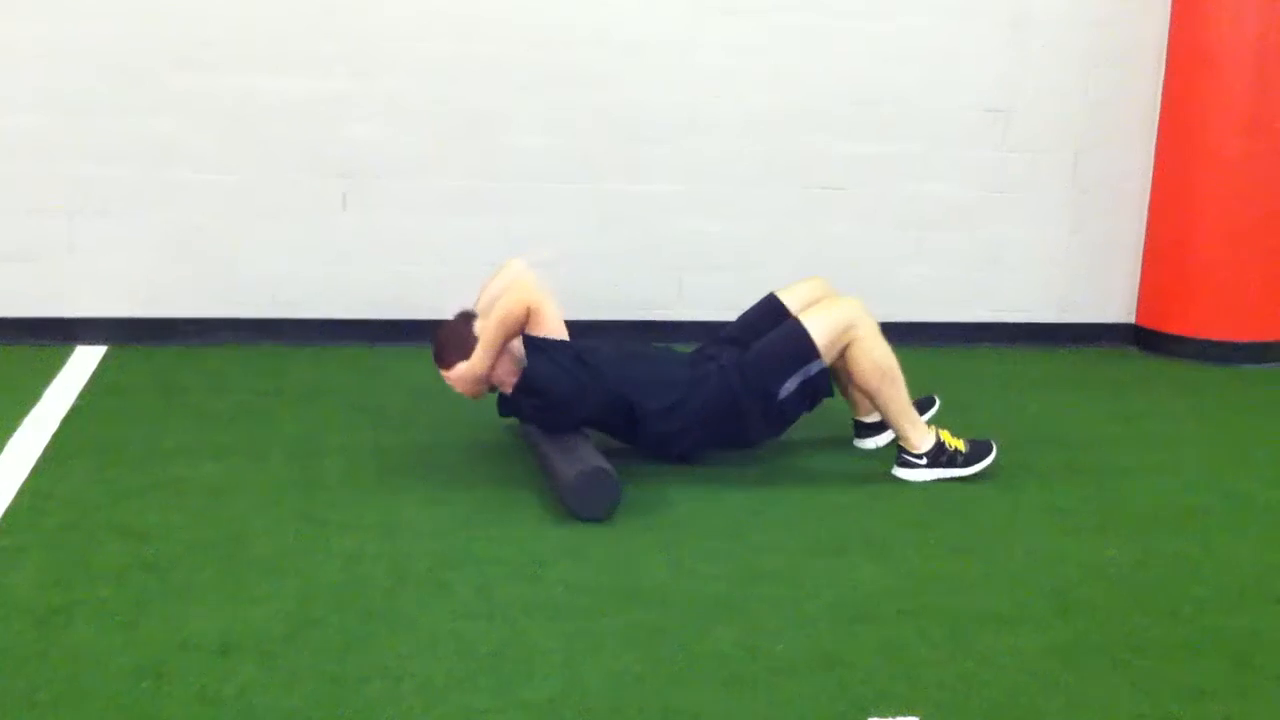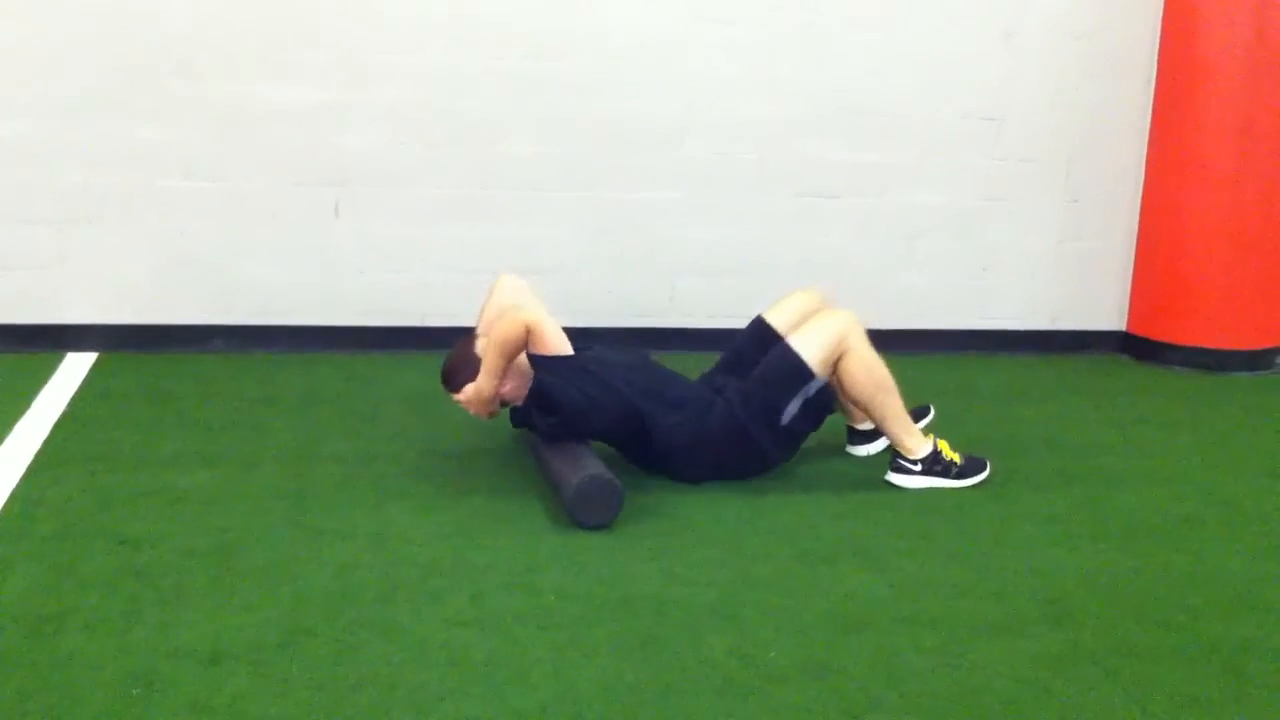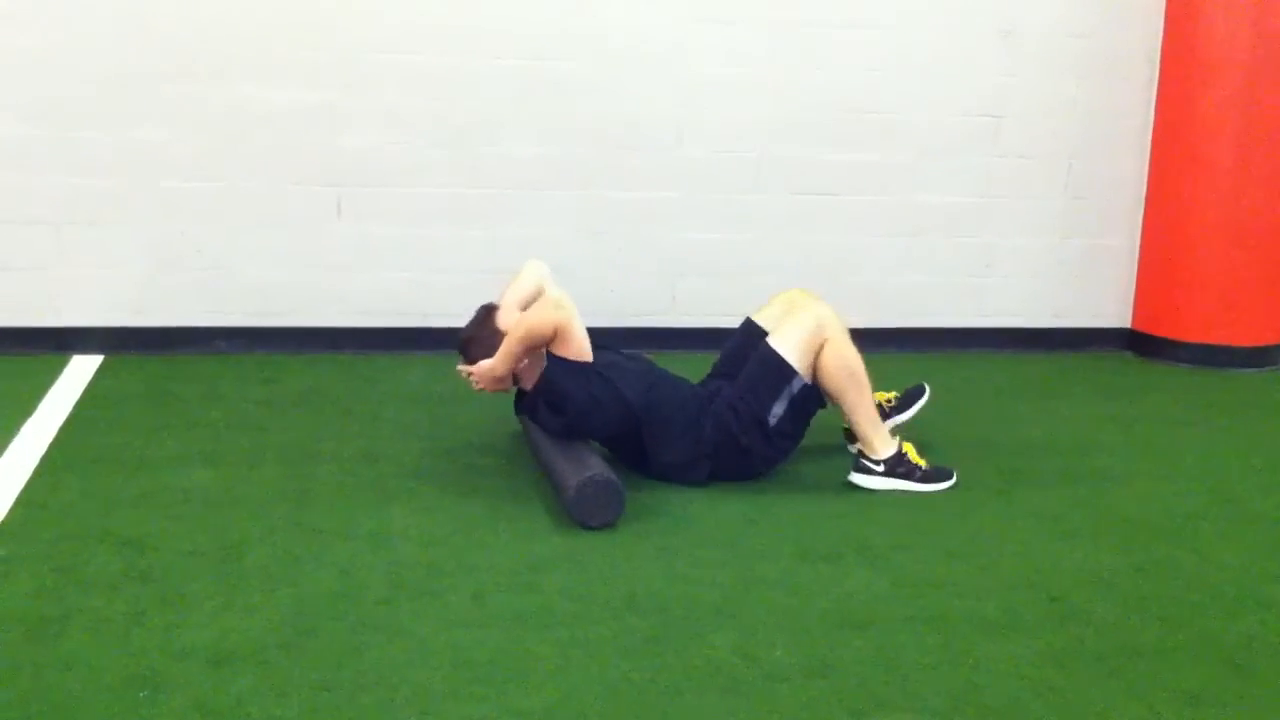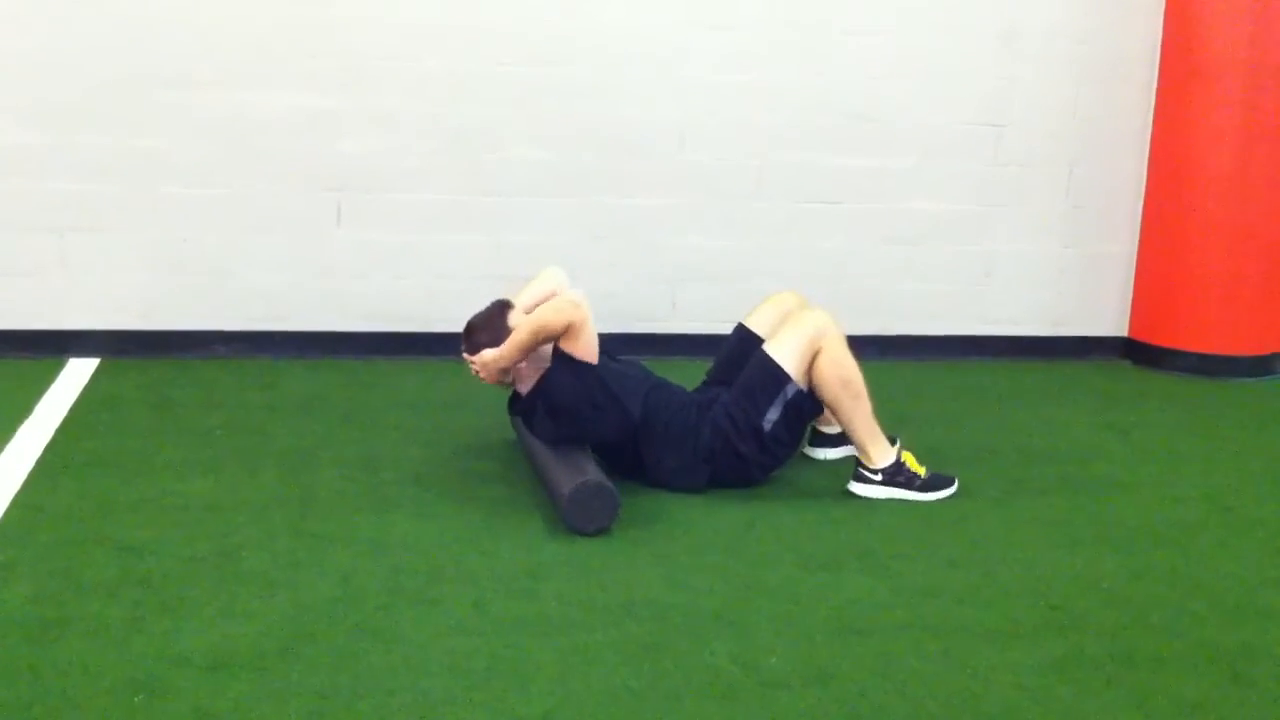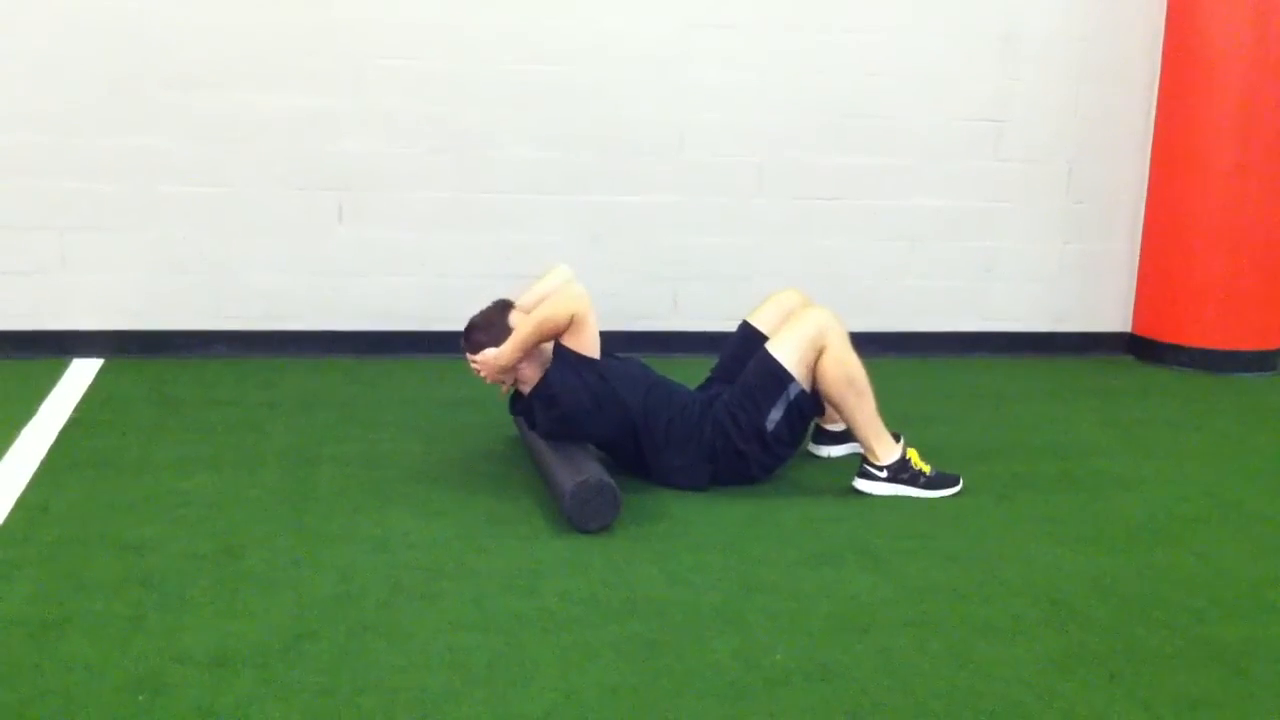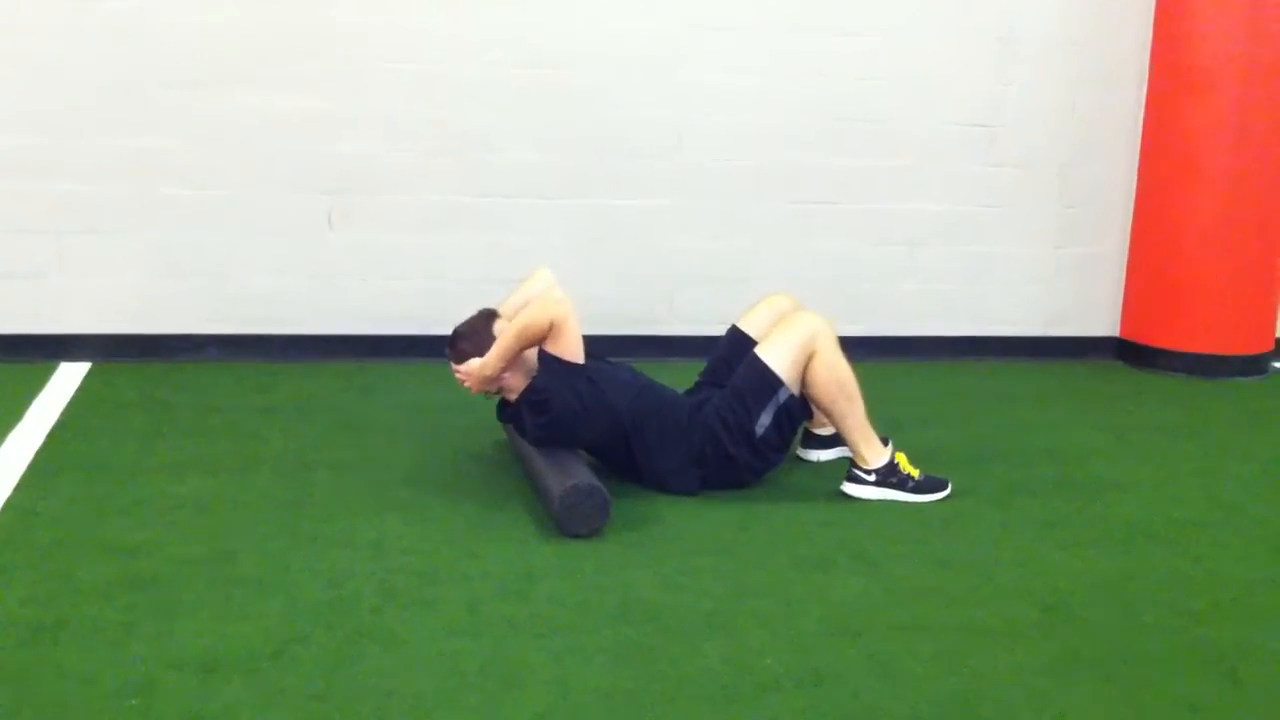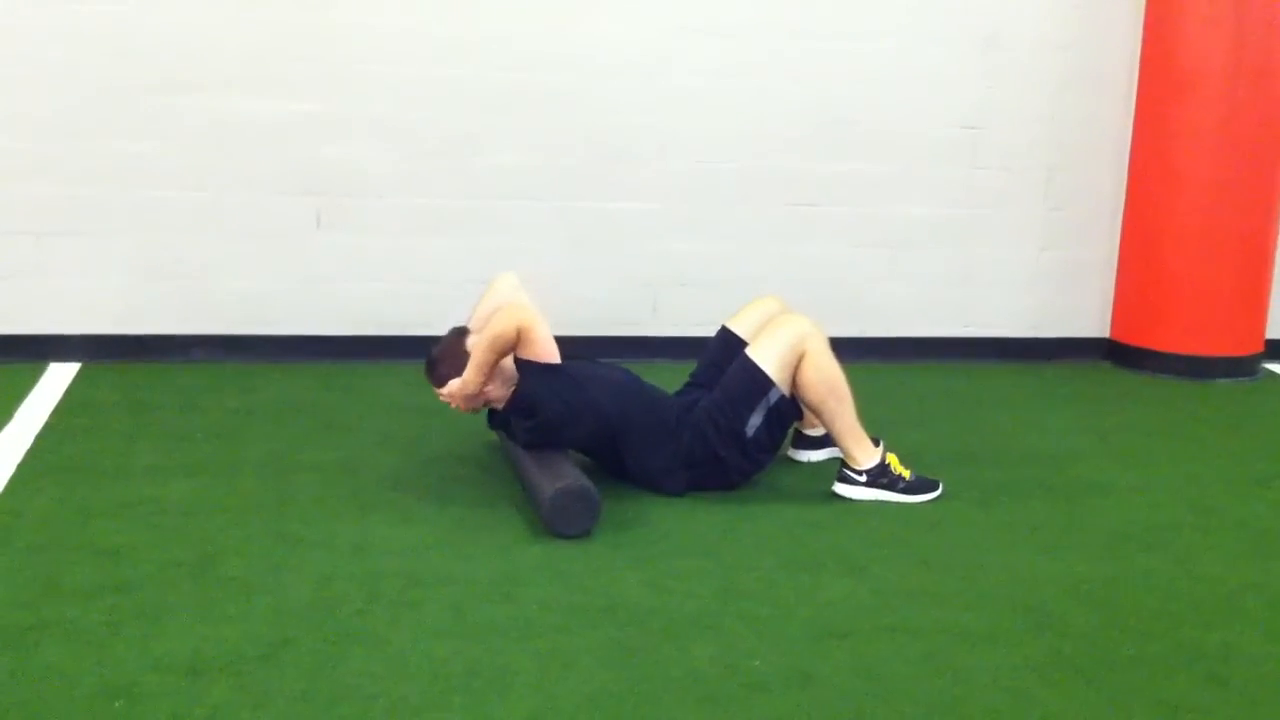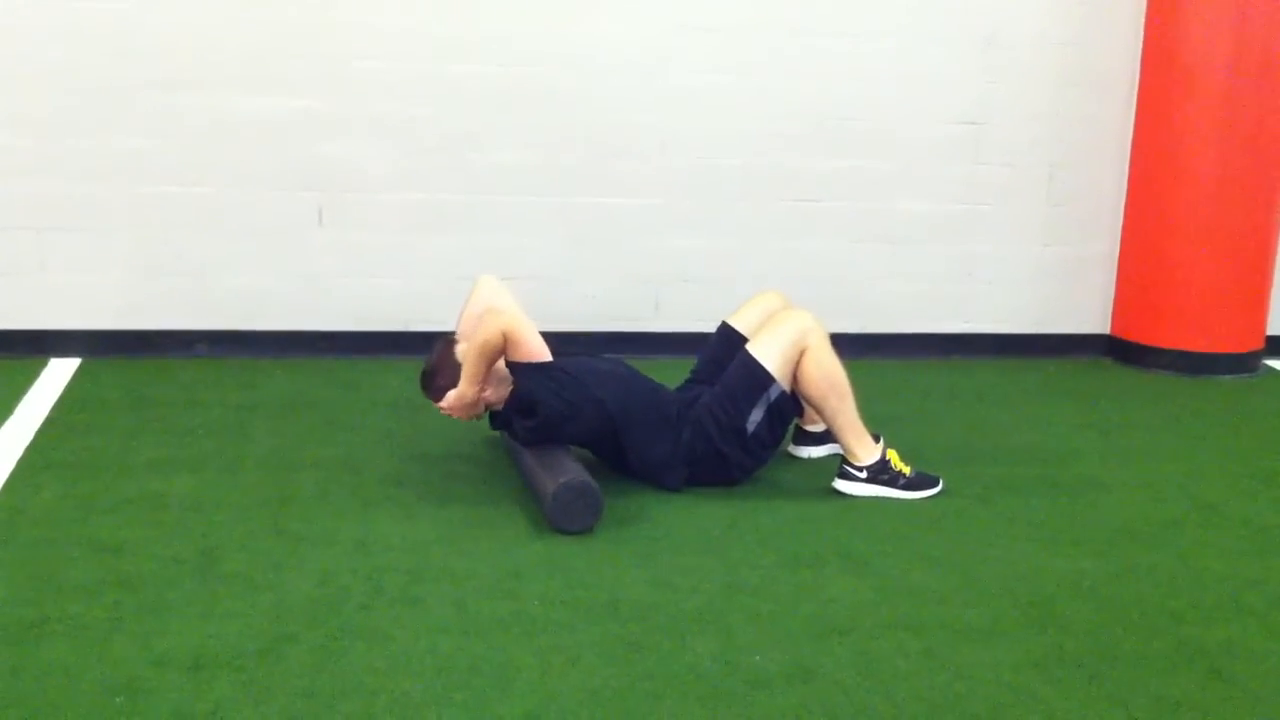
dt=0.5s
person 1, frame 1
left shoulder: (531, 380)
right shoulder: (546, 388)
left elbow: (516, 273)
right elbow: (529, 290)
left wrist: (473, 321)
right wrist: (480, 364)
left hip: (704, 370)
right hip: (724, 402)
left knee: (817, 291)
right knee: (850, 316)
left ankle: (872, 418)
right ankle: (919, 447)
person 1, frame 2
left shoulder: (540, 394)
right shoulder: (556, 399)
left elbow: (510, 286)
right elbow: (525, 315)
left wrist: (476, 346)
right wrist: (483, 385)
left hip: (712, 398)
right hip: (731, 433)
left knee: (810, 302)
right knee: (841, 328)
left ankle: (866, 426)
right ankle: (916, 455)
person 1, frame 3
left shoulder: (541, 390)
right shoulder: (565, 396)
left elbow: (537, 274)
right elbow: (558, 308)
left wrist: (493, 327)
right wrist: (498, 365)
left hip: (708, 403)
right hip: (729, 440)
left knee: (796, 300)
right knee: (818, 319)
left ankle: (862, 413)
right ankle: (880, 457)
person 1, frame 4
left shoulder: (539, 391)
right shoulder: (563, 398)
left elbow: (554, 280)
right elbow: (572, 307)
left wrist: (499, 323)
right wrist: (503, 356)
left hip: (705, 411)
right hip: (724, 446)
left knee: (788, 305)
right knee: (817, 327)
left ankle: (830, 430)
right ankle: (880, 465)
person 1, frame 5
left shoulder: (541, 390)
right shoulder: (562, 397)
left elbow: (561, 277)
right elbow: (574, 300)
left wrist: (506, 316)
right wrist: (506, 356)
left hip: (708, 408)
right hip: (727, 444)
left knee: (792, 303)
right knee: (820, 326)
left ankle: (834, 428)
right ankle: (886, 463)
person 1, frame 6
left shoulder: (530, 397)
right shoulder: (550, 404)
left elbow: (543, 280)
right elbow: (555, 306)
left wrist: (488, 330)
right wrist: (490, 362)
left hip: (698, 412)
right hip: (717, 448)
left knee: (783, 307)
right knee: (811, 330)
left ankle: (823, 432)
right ankle: (874, 467)
person 1, frame 7
left shoulder: (518, 401)
right shoulder: (536, 408)
left elbow: (507, 287)
right elbow: (520, 314)
left wrist: (465, 345)
right wrist: (471, 380)
left hip: (686, 412)
right hip: (707, 450)
left knee: (771, 309)
right knee: (800, 332)
left ankle: (814, 432)
right ankle: (866, 467)
person 1, frame 8
left shoulder: (518, 400)
right shoulder: (534, 406)
left elbow: (489, 290)
right elbow: (502, 319)
left wrist: (458, 353)
right wrist: (467, 387)
left hip: (689, 407)
right hip: (706, 446)
left knee: (773, 305)
right knee: (801, 328)
left ankle: (815, 430)
right ankle: (866, 463)
